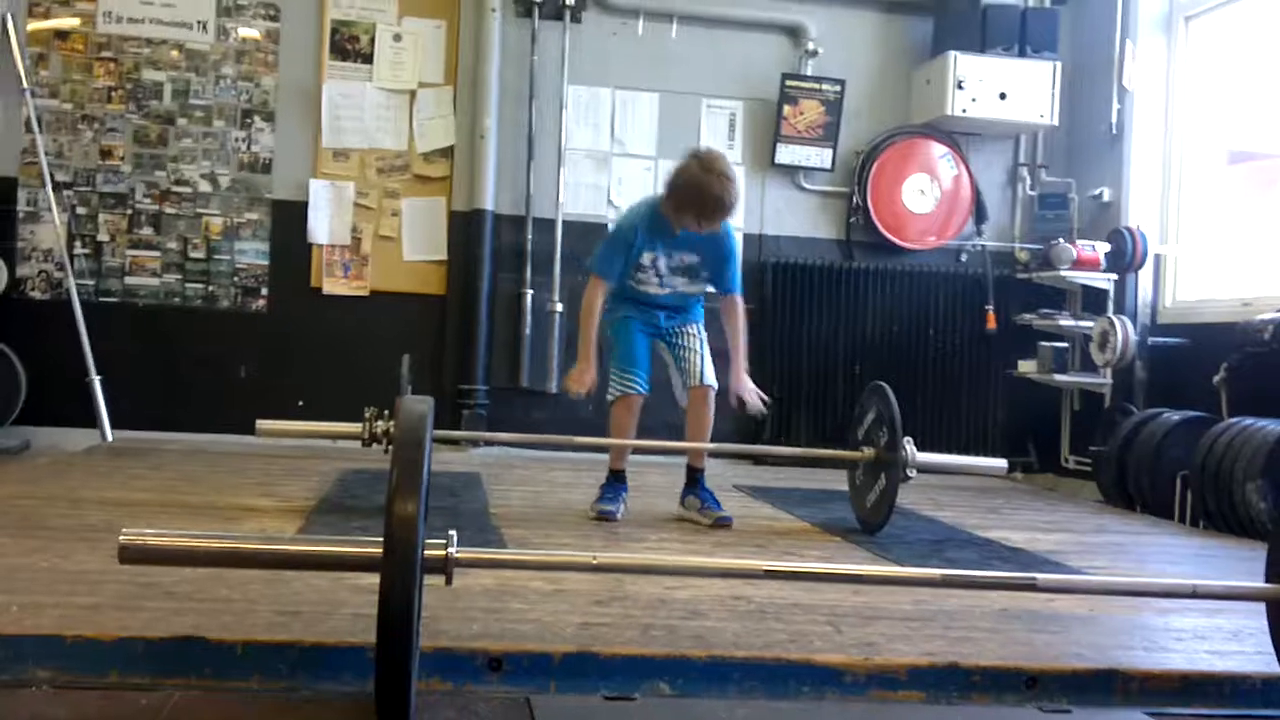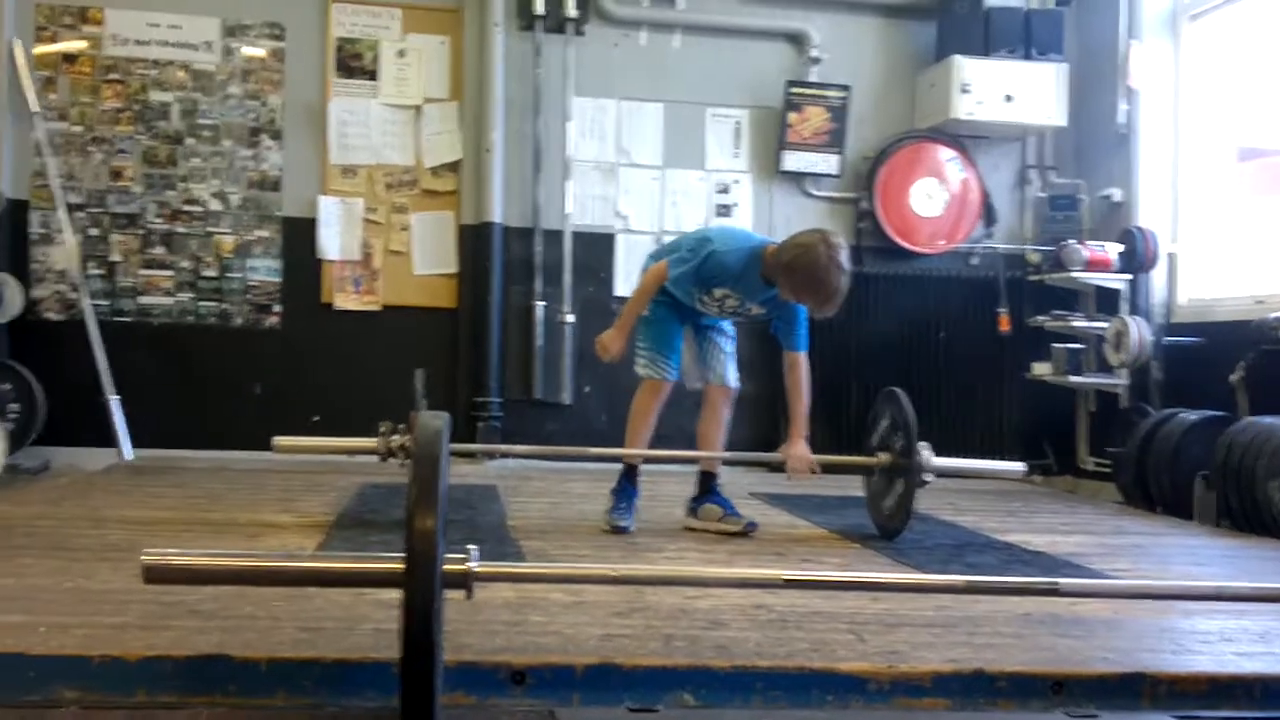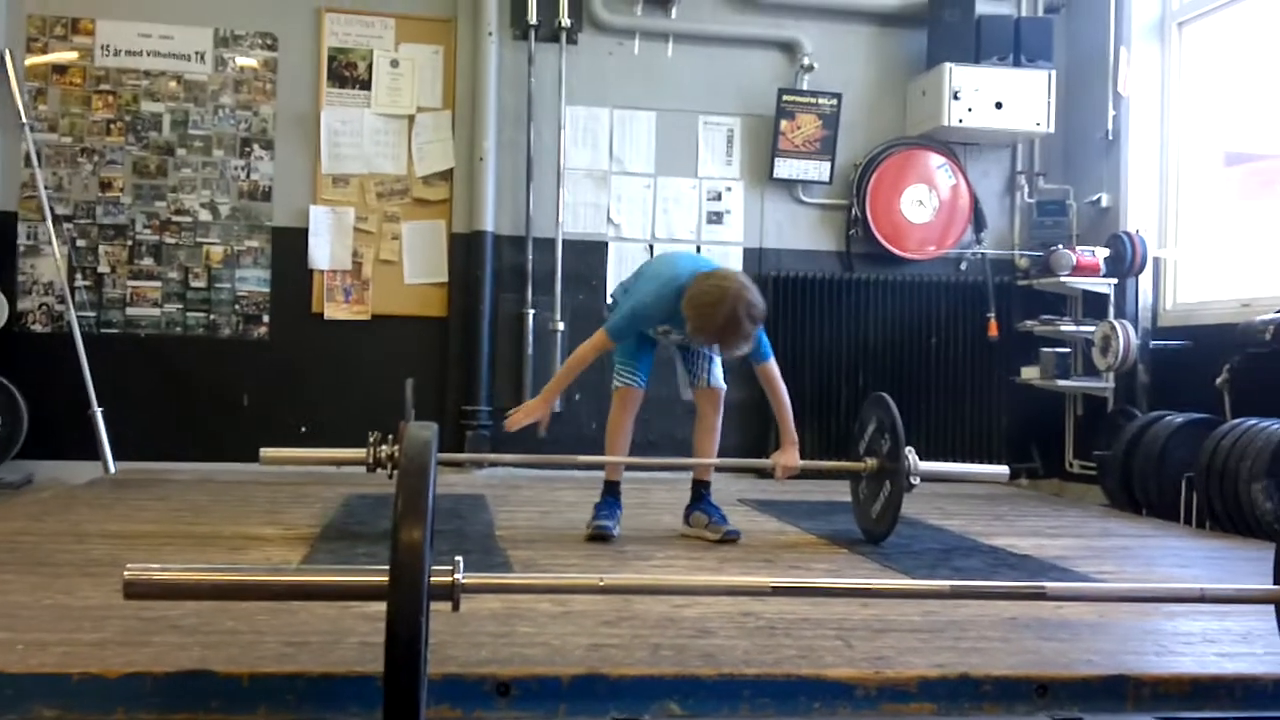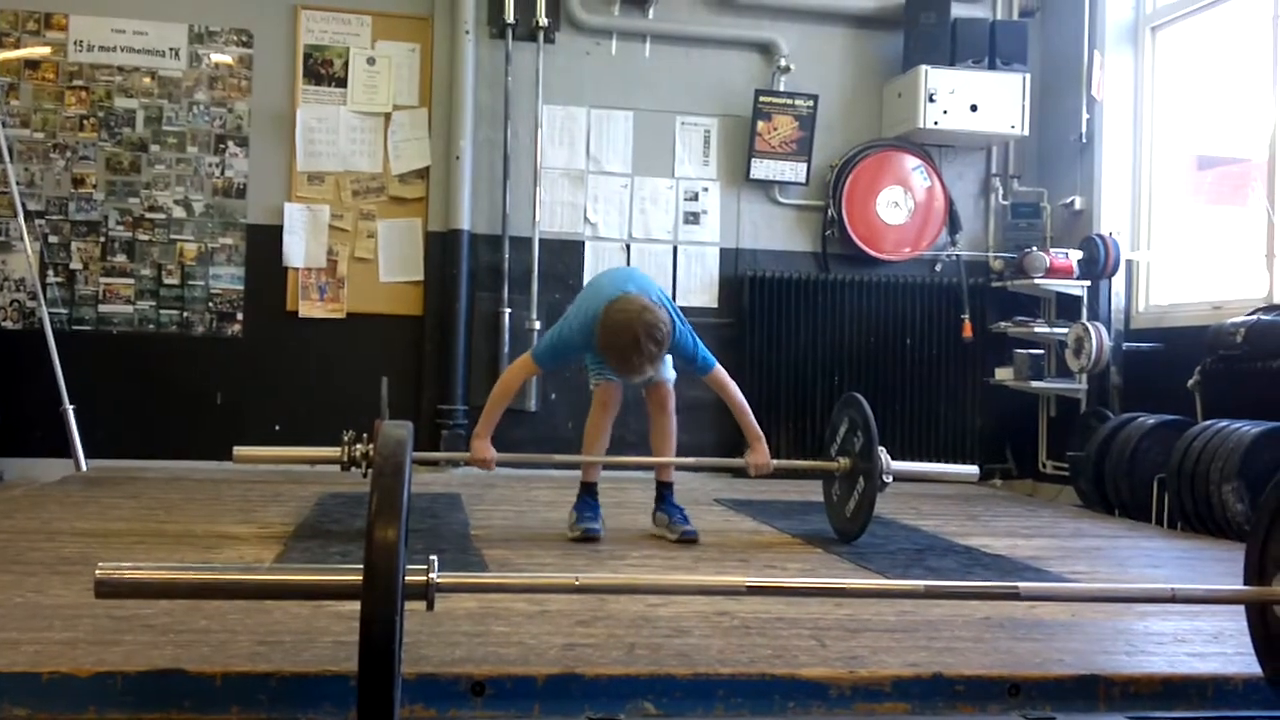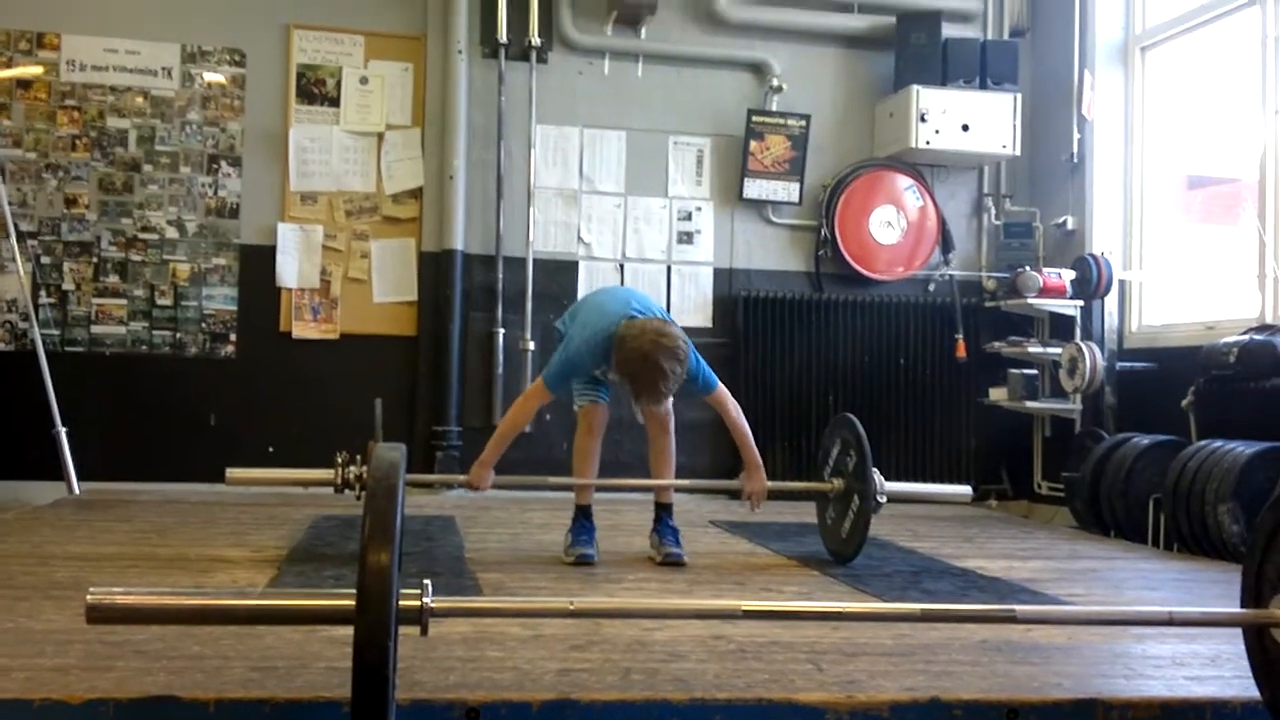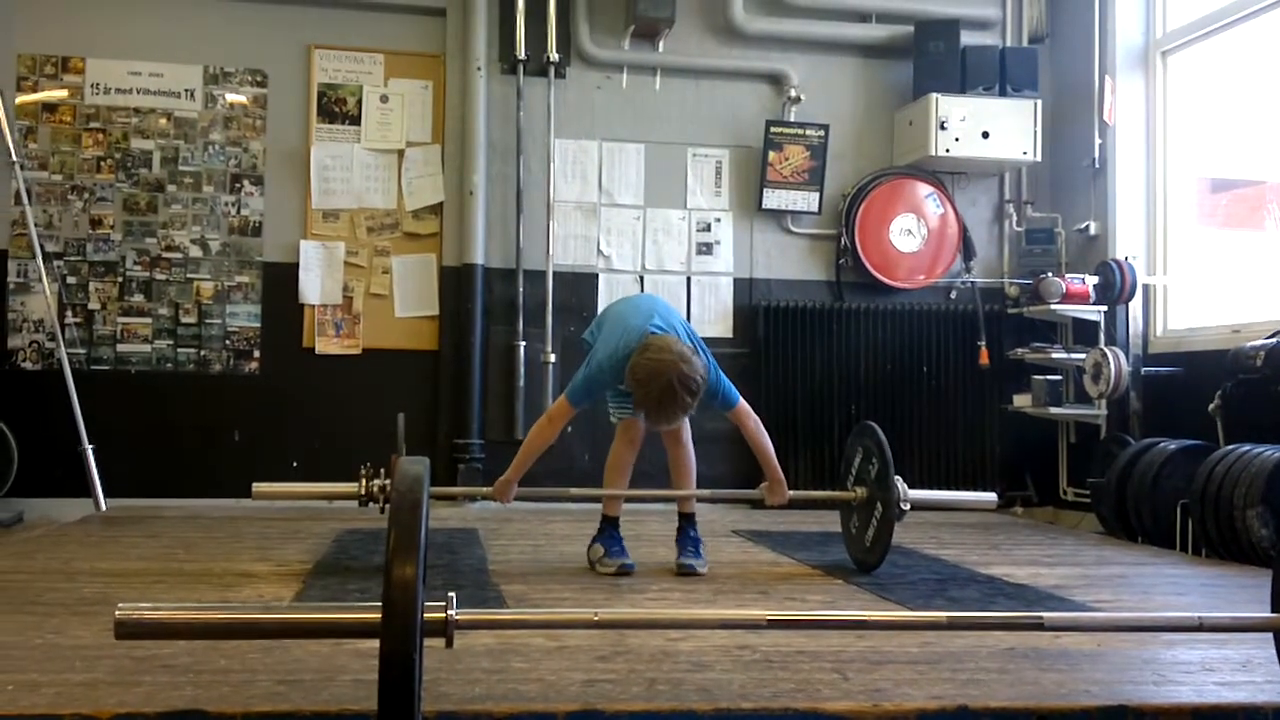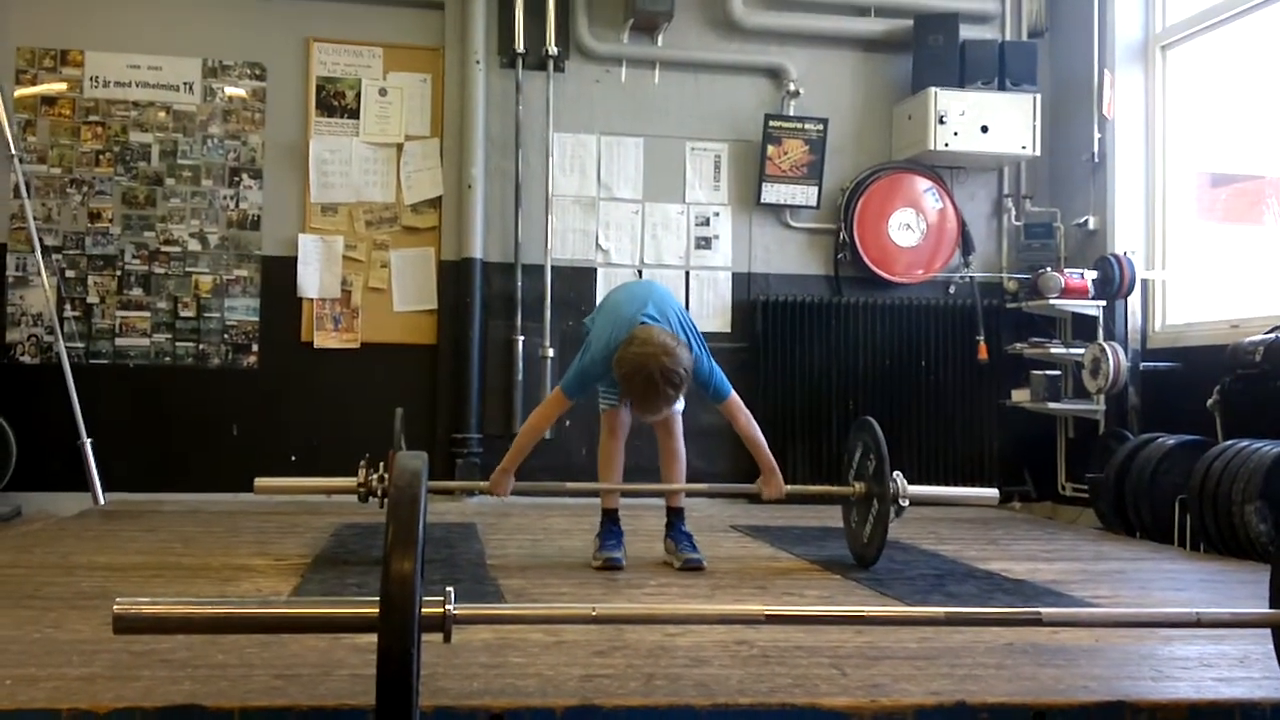
dt=0.7s
person 1, frame 1
left shoulder: (721, 234)
right shoulder: (636, 224)
left elbow: (732, 303)
right elbow: (596, 288)
left wrist: (739, 371)
right wrist: (584, 360)
left hip: (685, 314)
right hip: (632, 310)
left knee: (703, 389)
right knee: (629, 395)
left ankle: (695, 487)
right ankle: (615, 485)
person 1, frame 2
left shoulder: (790, 298)
right shoulder: (727, 254)
left elbow: (796, 364)
right elbow: (657, 272)
left wrist: (797, 439)
right wrist: (620, 331)
left hip: (713, 311)
right hip: (669, 293)
left knee: (721, 391)
right knee: (658, 381)
left ankle: (705, 497)
right ankle: (626, 487)
person 1, frame 3
left shoulder: (740, 313)
right shoulder: (654, 298)
left elbow: (770, 375)
right elbow: (594, 346)
left wrist: (789, 445)
right wrist: (545, 399)
left hip: (699, 319)
right hip: (644, 319)
left knee: (711, 394)
right knee: (629, 393)
left ankle: (699, 504)
right ankle: (609, 500)
person 1, frame 4
left shoulder: (670, 328)
right shoulder: (580, 327)
left elbow: (723, 381)
right elbow: (517, 372)
left wrist: (757, 443)
right wrist: (481, 437)
left hip: (649, 331)
right hip: (598, 326)
left knee: (662, 396)
right knee: (608, 395)
left ankle: (664, 501)
right ankle: (587, 499)
person 1, frame 5
left shoulder: (675, 349)
right shoulder: (585, 346)
left elbow: (727, 404)
right elbow: (530, 400)
left wrist: (754, 468)
right wrist: (485, 464)
right hip: (590, 337)
left knee: (662, 418)
right knee: (592, 417)
left ankle: (663, 523)
right ankle: (582, 523)
person 1, frame 6
left shoulder: (698, 365)
right shoulder: (608, 361)
left elbow: (748, 420)
right elbow: (553, 419)
left wrist: (776, 480)
right wrist: (510, 479)
left hip: (664, 331)
right hip: (612, 333)
left knee: (678, 431)
right knee: (631, 431)
left ankle: (689, 533)
right ankle: (606, 534)
person 1, frame 7
left shoulder: (691, 355)
right shoulder: (600, 353)
left elbow: (739, 413)
right elbow: (549, 410)
left wrist: (771, 473)
right wrist: (505, 471)
right hip: (613, 337)
left knee: (670, 423)
right knee: (614, 423)
left ankle: (676, 529)
right ankle: (610, 528)
